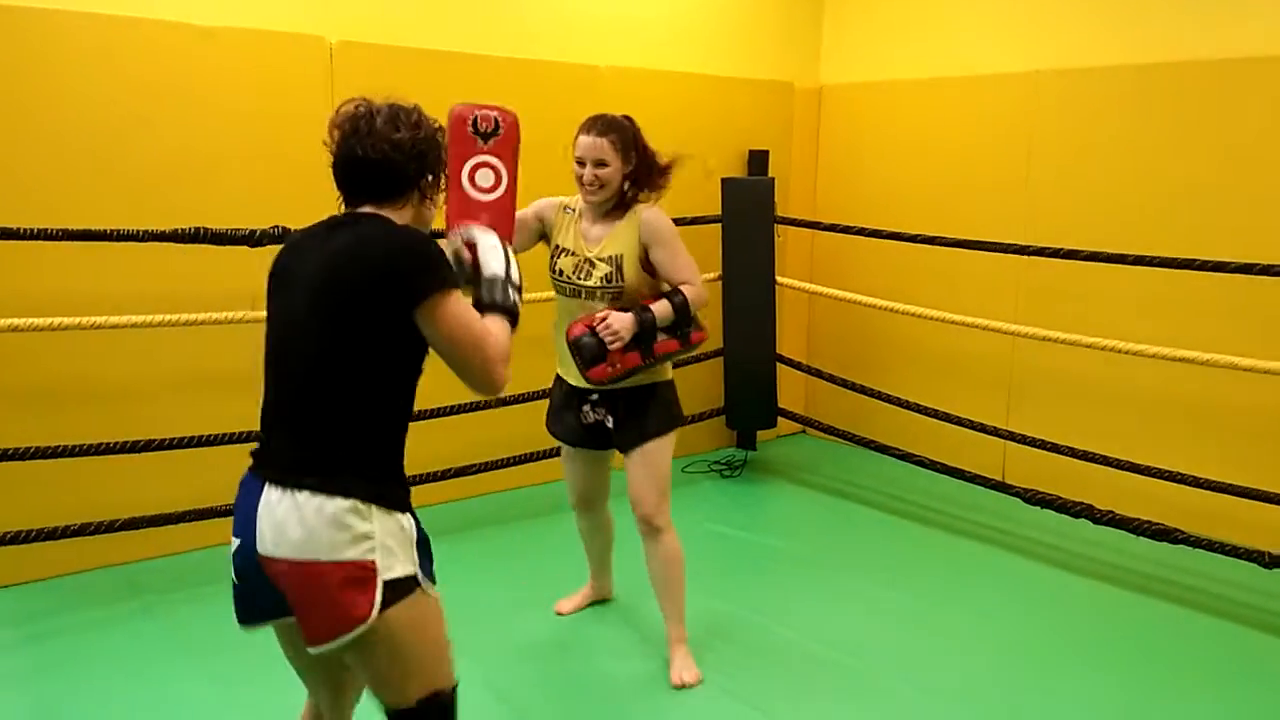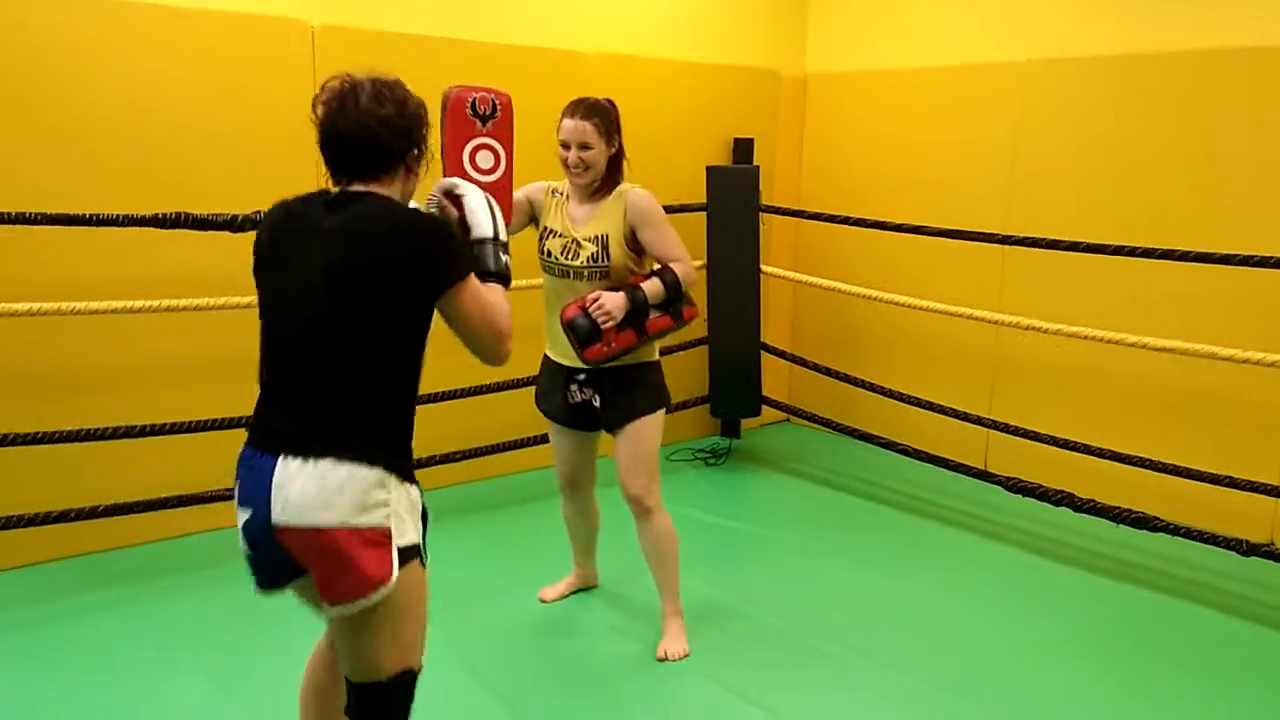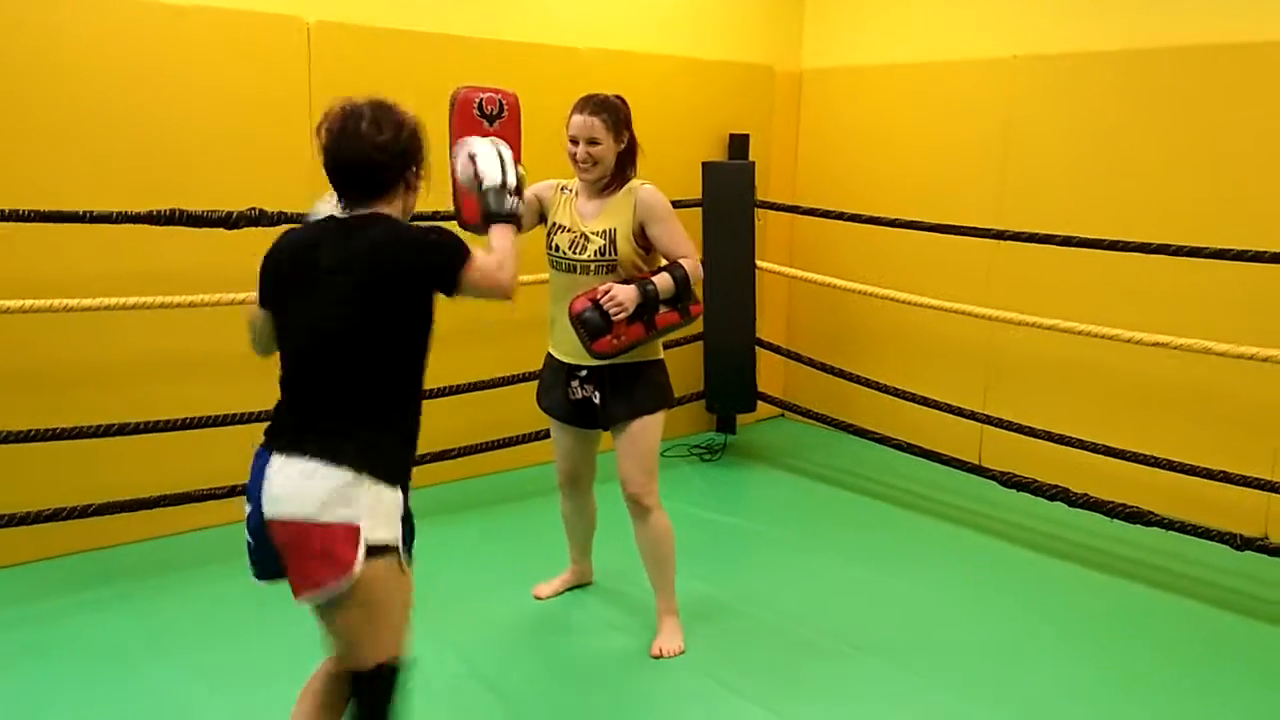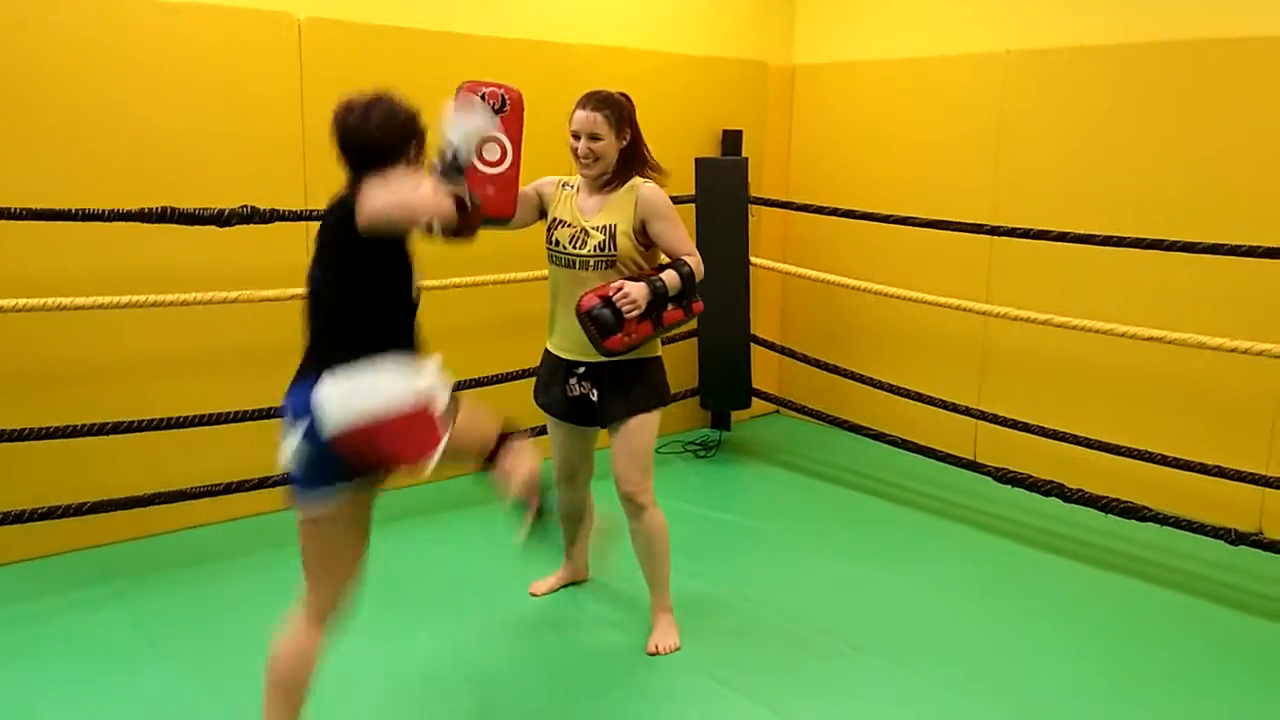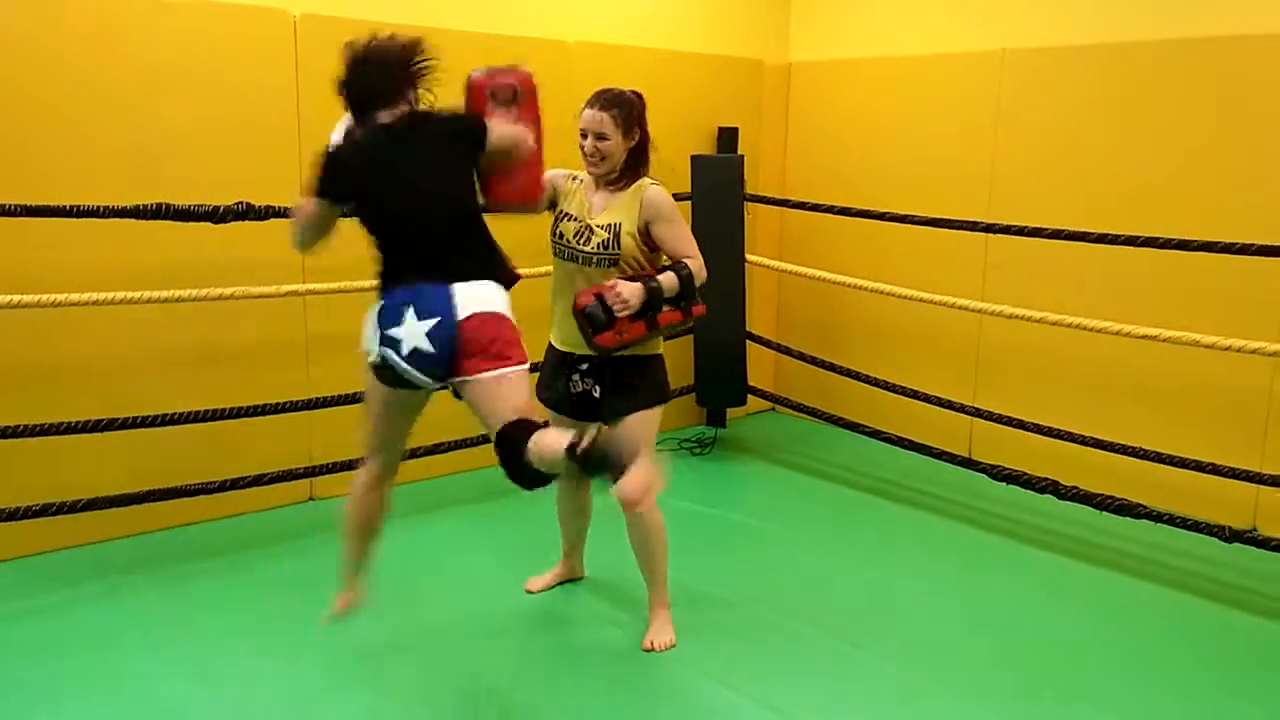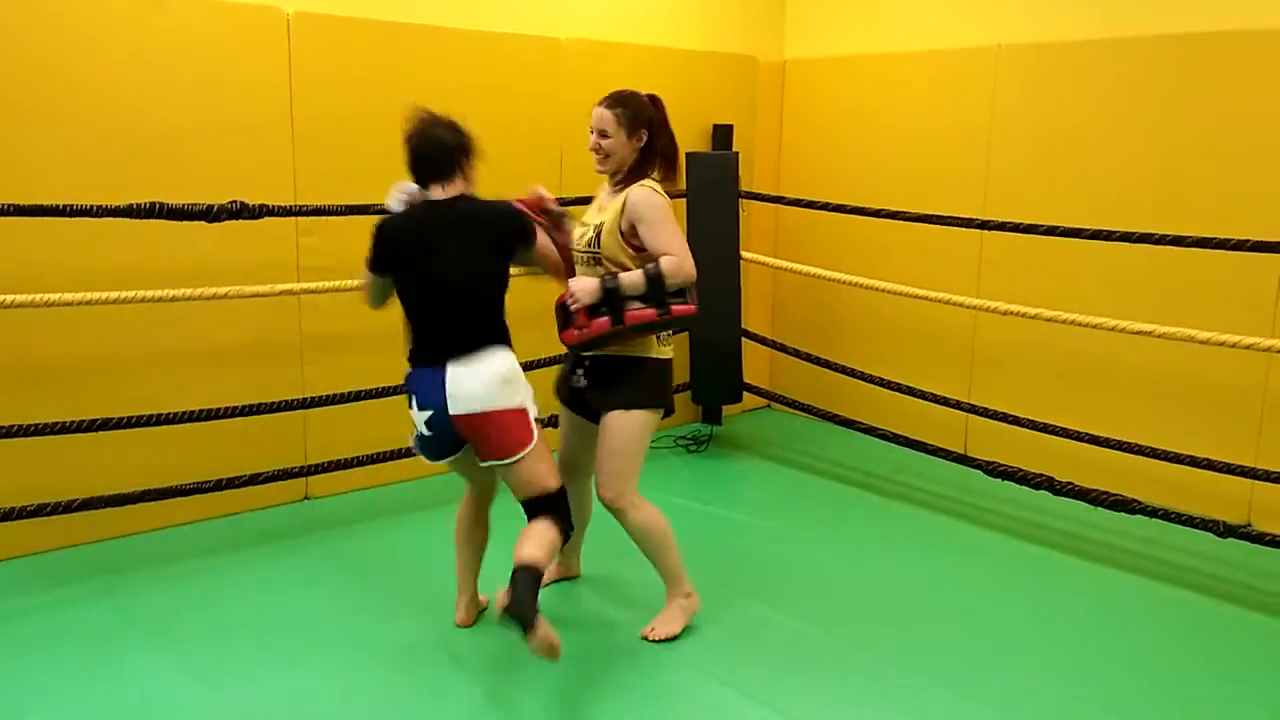
dt=0.2s
person 1, frame 1
left shoulder: (296, 253)
right shoulder: (407, 253)
right elbow: (489, 373)
right wrist: (499, 287)
left hip: (263, 512)
right hip: (346, 524)
person 1, frame 2
left shoulder: (279, 225)
right shoulder: (421, 235)
right elbow: (495, 345)
right wrist: (487, 246)
left hip: (265, 480)
right hip: (355, 488)
left knee: (348, 637)
person 1, frame 3
left shoulder: (290, 250)
right shoulder: (420, 249)
right elbow: (500, 280)
right wrist: (501, 200)
left hip: (275, 482)
right hip: (349, 493)
left knee: (352, 655)
person 1, frame 4
left shoulder: (348, 224)
right shoulder: (360, 204)
right elbow: (412, 201)
left wrist: (452, 207)
right wrist: (451, 173)
left hip: (315, 409)
right hip: (380, 392)
left knee: (319, 609)
right knee: (504, 443)
person 1, frame 5
left shoulder: (348, 157)
right shoulder: (445, 128)
left elbow: (303, 238)
right elbow: (522, 144)
left hip: (405, 318)
right hip: (477, 307)
left knee: (379, 467)
right knee: (524, 447)
left ankle: (350, 585)
right ankle: (596, 451)
person 1, frame 6
left shoulder: (394, 230)
right shoulder: (502, 218)
left elbow: (375, 301)
right elbow: (556, 265)
left hip: (430, 389)
right hip: (489, 378)
left knee: (480, 485)
right knee: (549, 506)
left ankle: (466, 601)
right ankle: (522, 597)
person 2, frame 1
left shoulder: (646, 221)
right shoulder: (553, 213)
left elbow: (695, 292)
left wrist: (637, 319)
left hip: (641, 390)
right hip: (576, 387)
left knee: (651, 515)
right knee: (584, 502)
left ankle: (678, 642)
right ankle: (599, 583)
person 2, frame 2
left shoulder: (633, 203)
right shoulder: (542, 197)
left elbow: (684, 269)
left wrist: (629, 299)
left hip: (629, 370)
right hip: (564, 368)
left knee: (641, 494)
right knee: (572, 483)
left ankle: (672, 616)
right ankle: (583, 570)
person 2, frame 3
left shoulder: (642, 198)
right shoulder: (551, 195)
left elbow: (691, 266)
left wrist: (641, 290)
left hip: (632, 368)
right hip: (567, 366)
left knee: (639, 493)
right knee: (571, 480)
left ankle: (668, 614)
right ankle: (579, 567)
person 2, frame 4
left shoulder: (643, 195)
right shoulder: (552, 191)
left elbow: (693, 264)
left wrist: (650, 287)
left hip: (629, 366)
right hip: (565, 361)
left knee: (634, 491)
right knee: (567, 477)
left ankle: (662, 611)
right ankle: (573, 564)
person 2, frame 5
left shoulder: (649, 197)
right shoulder: (563, 184)
left elbow: (696, 267)
left wrist: (648, 288)
left hip: (632, 362)
right hip: (567, 357)
left knee: (633, 490)
right knee: (568, 471)
left ankle: (660, 608)
right ankle: (570, 562)
person 2, frame 6
left shoulder: (644, 197)
right shoulder: (605, 193)
left elbow: (682, 268)
left wrist: (607, 285)
left hip: (635, 363)
right hip: (590, 356)
left knee: (615, 492)
right knee: (570, 467)
left ankle: (681, 593)
right ankle: (567, 561)
